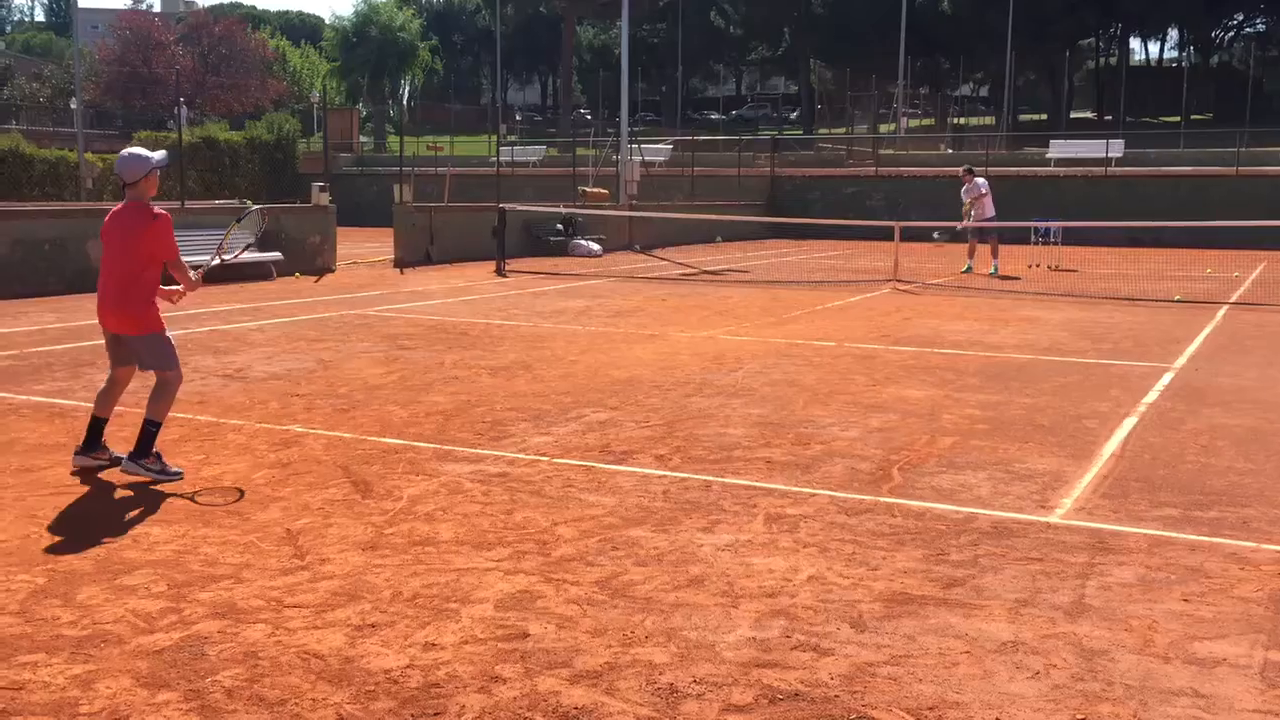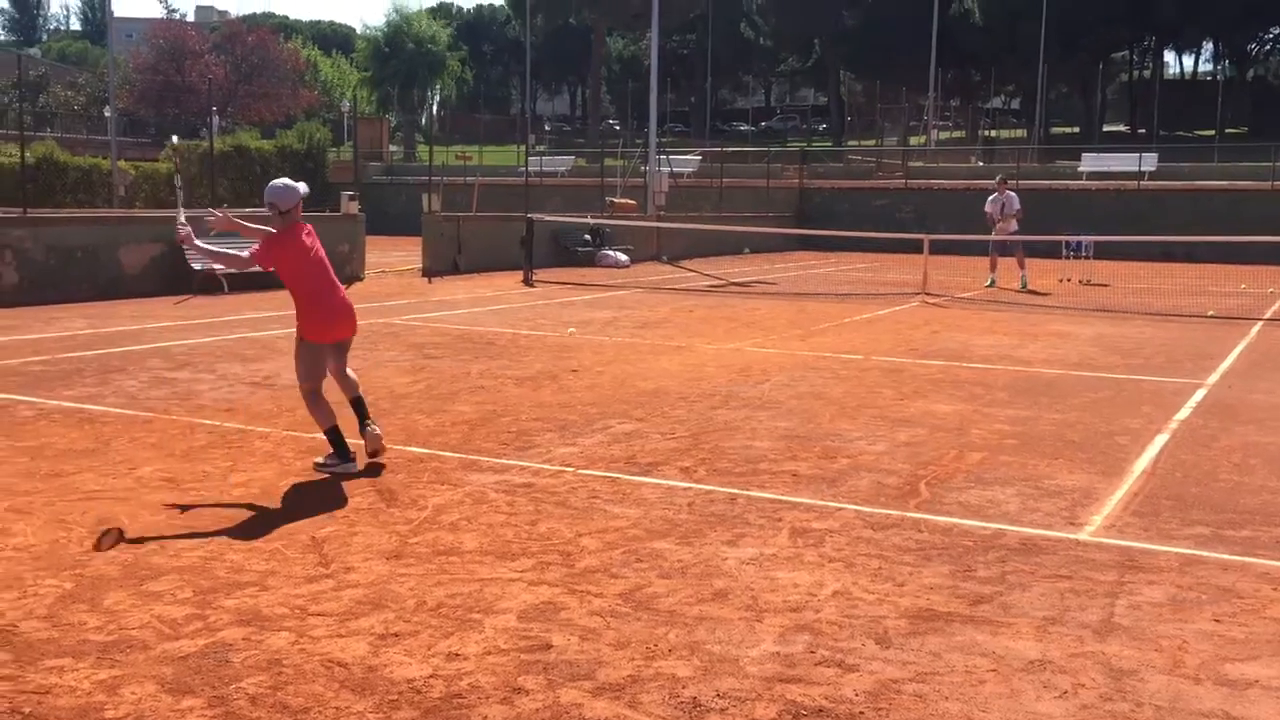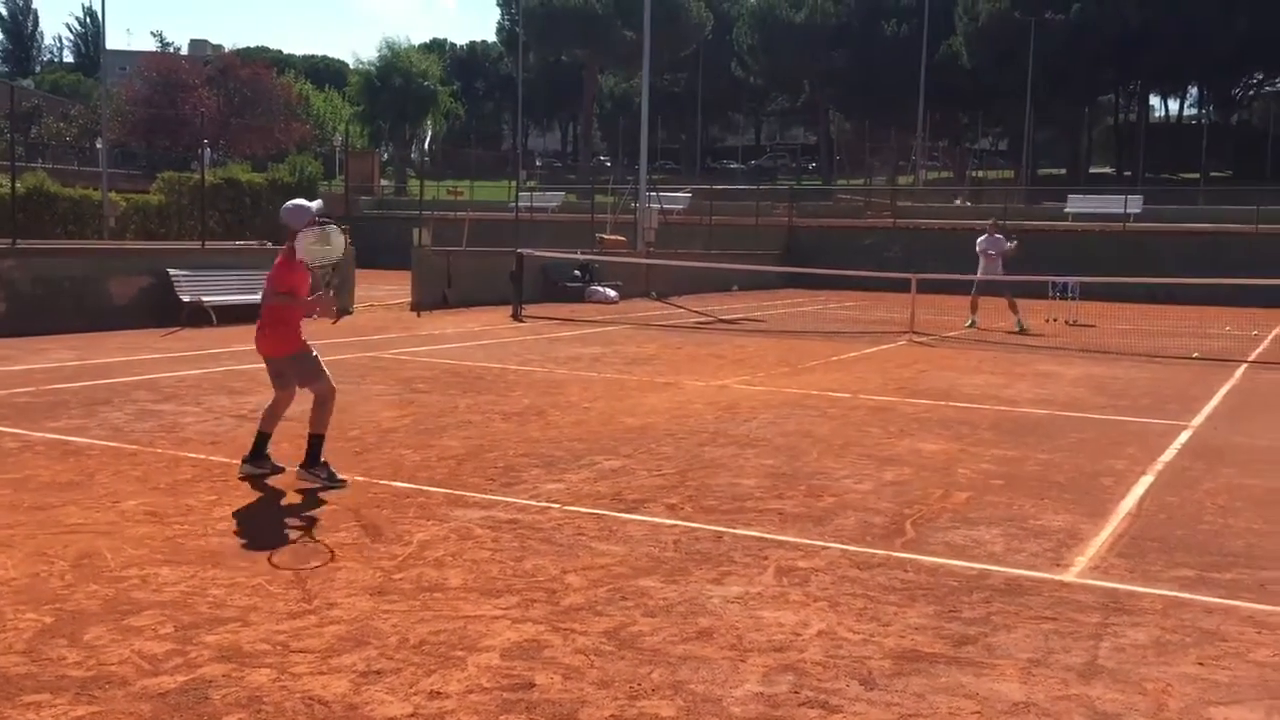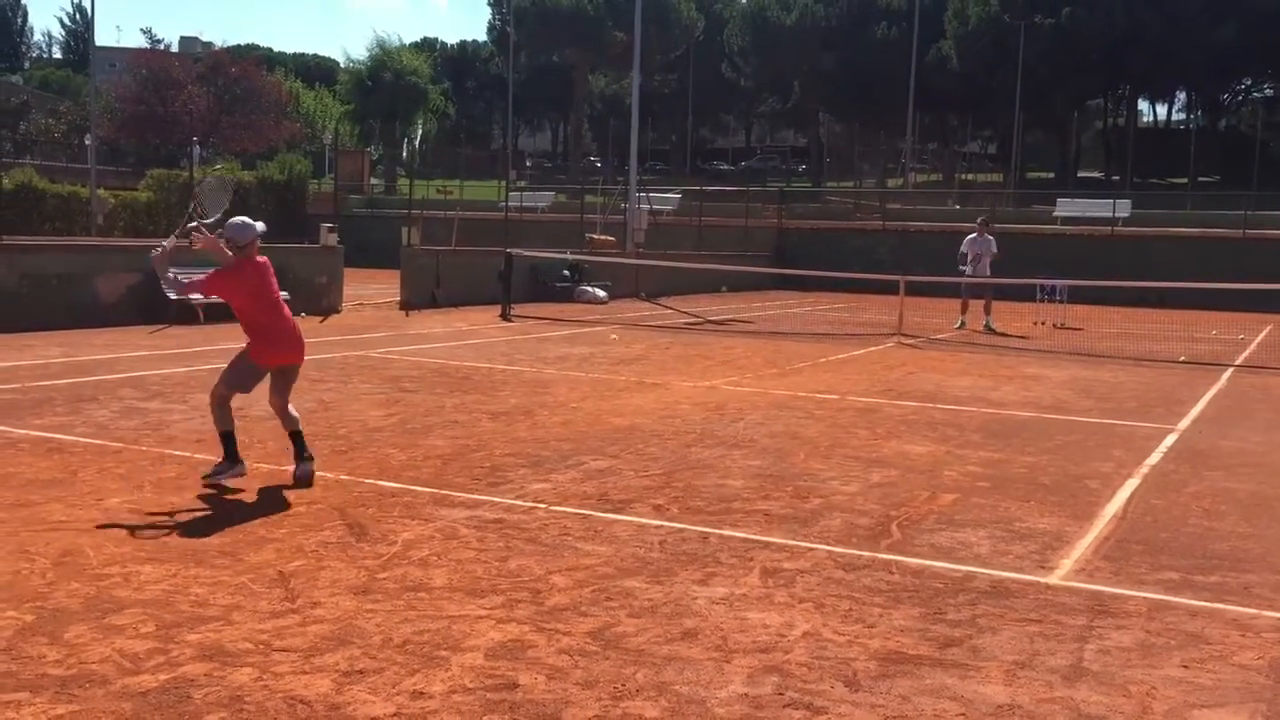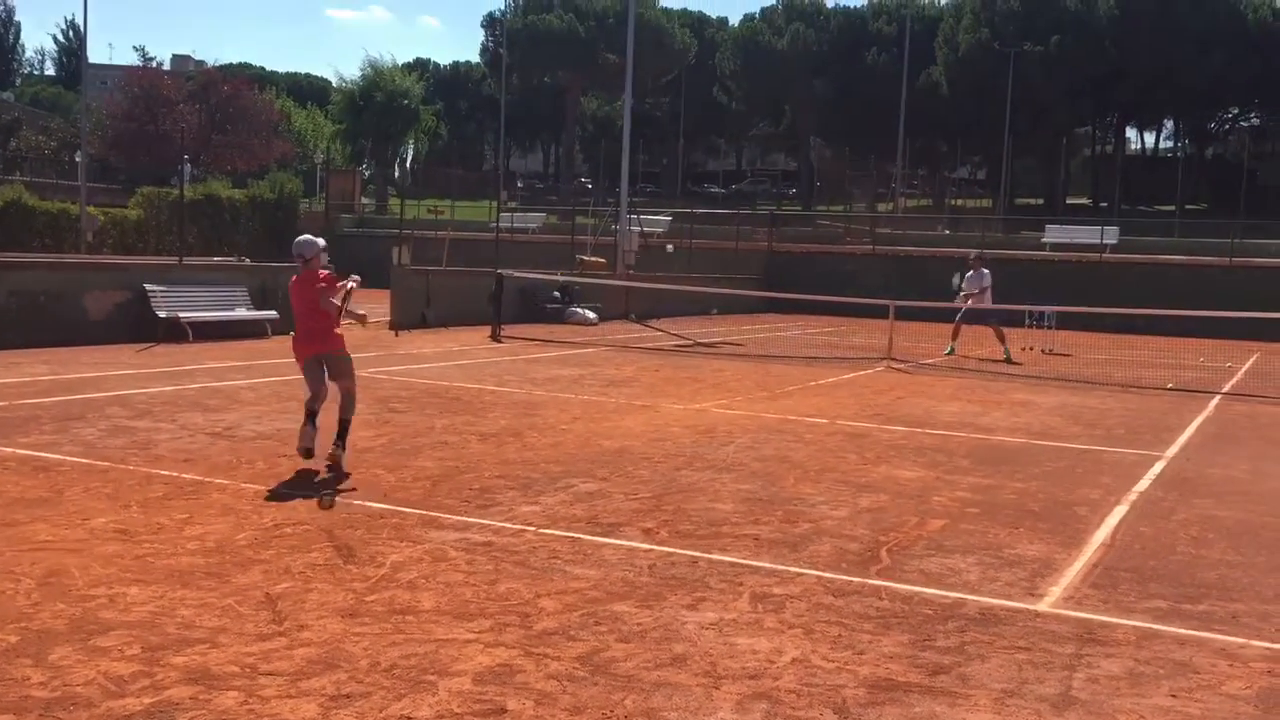
dt=1s
person 1, frame 1
left shoulder: (113, 218)
right shoulder: (157, 218)
right elbow: (175, 265)
left wrist: (160, 290)
right wrist: (190, 281)
left hip: (109, 309)
right hip: (137, 313)
left knee: (119, 377)
right knee: (170, 378)
left ankle: (90, 447)
right ankle: (141, 455)
person 1, frame 2
left shoulder: (275, 244)
right shoulder: (305, 230)
left elbow: (243, 262)
left wrist: (196, 244)
right wrist: (234, 225)
left hip: (314, 324)
right hip: (344, 315)
left knee: (310, 390)
right knee: (340, 369)
left ankle: (342, 454)
right ankle: (366, 425)
person 1, frame 3
left shoulder: (294, 257)
right shoulder: (292, 260)
right elbow: (271, 301)
left wrist: (319, 306)
right wrist: (311, 305)
left hip: (271, 337)
right hip: (283, 339)
left knee: (284, 395)
right knee: (325, 392)
left ankle: (256, 457)
right ankle: (312, 463)
person 1, frame 4
left shoulder: (224, 274)
right shoulder: (263, 264)
left elbow: (183, 288)
left wrist: (160, 265)
right wrist: (214, 245)
left hip: (263, 348)
right hip: (294, 345)
left knee: (219, 397)
right knee: (280, 402)
left ankle: (231, 460)
right ankle: (303, 457)
person 1, frame 5
left shoulder: (294, 283)
right shoulder: (324, 276)
right elbow: (325, 300)
left wrist: (347, 284)
right wrist: (353, 313)
left hip: (304, 345)
right hip: (330, 341)
left knee: (318, 392)
right knee: (348, 392)
left ankle: (310, 427)
right ankle: (339, 443)
